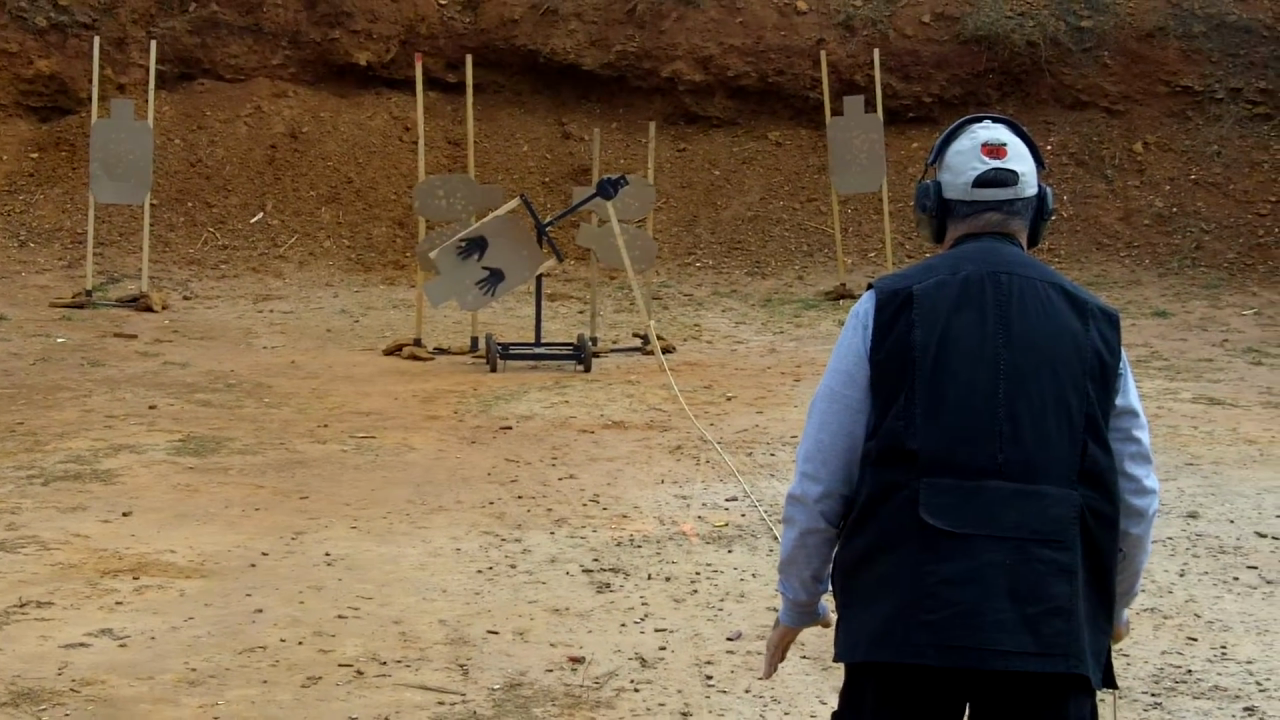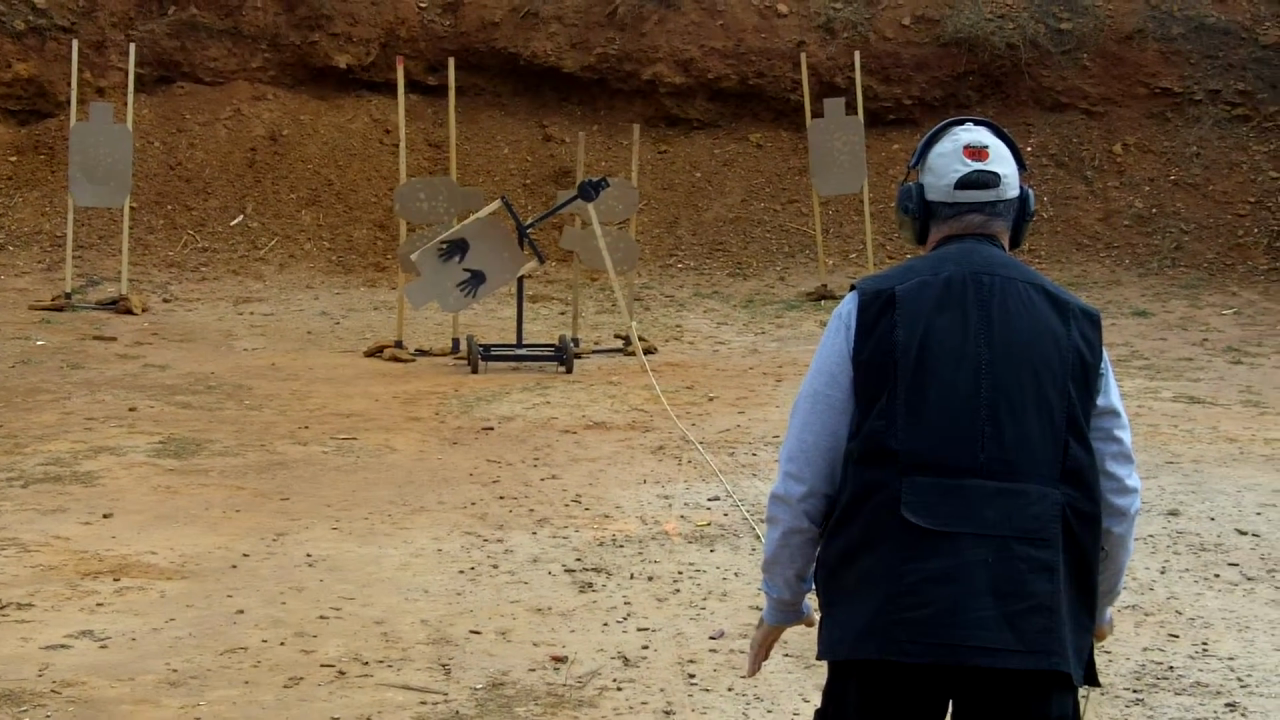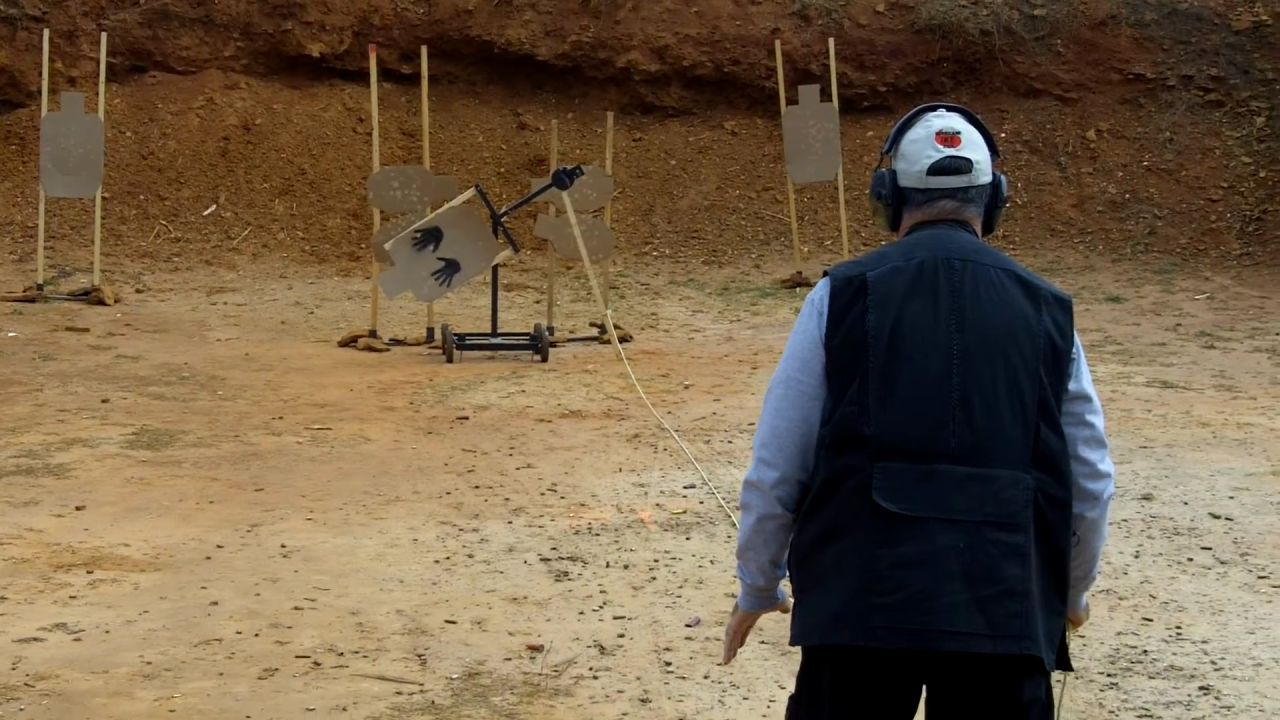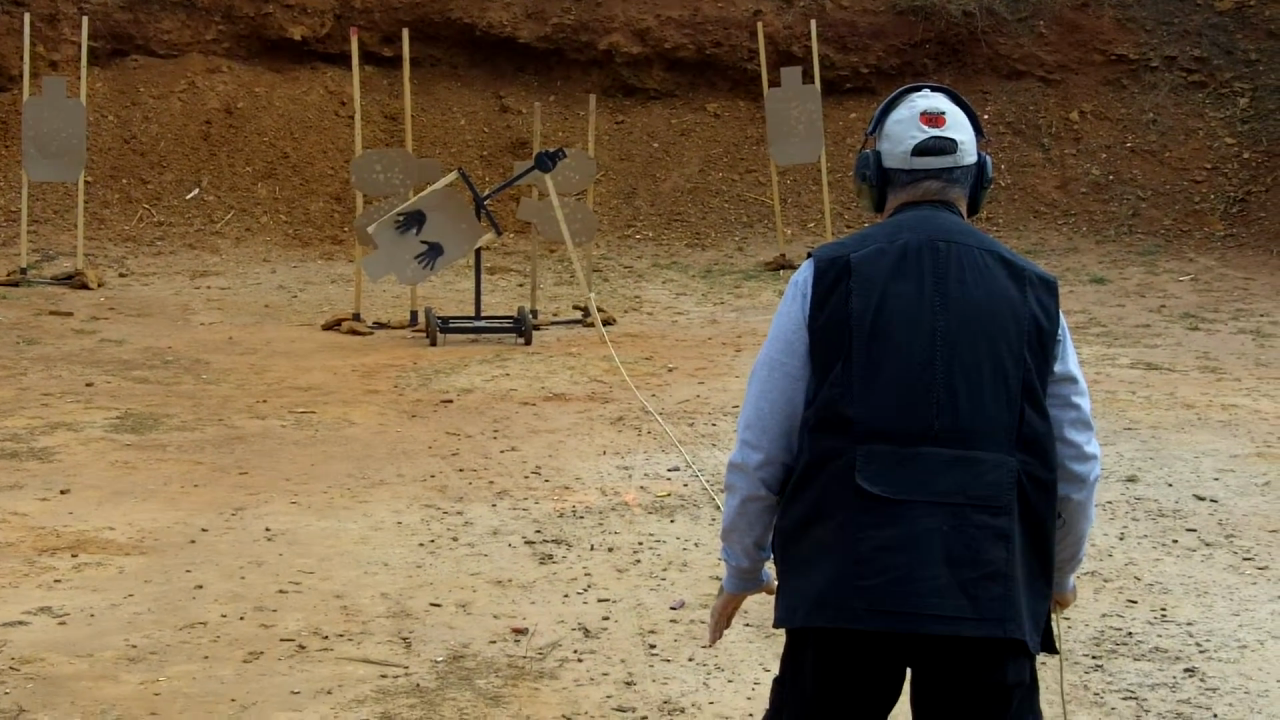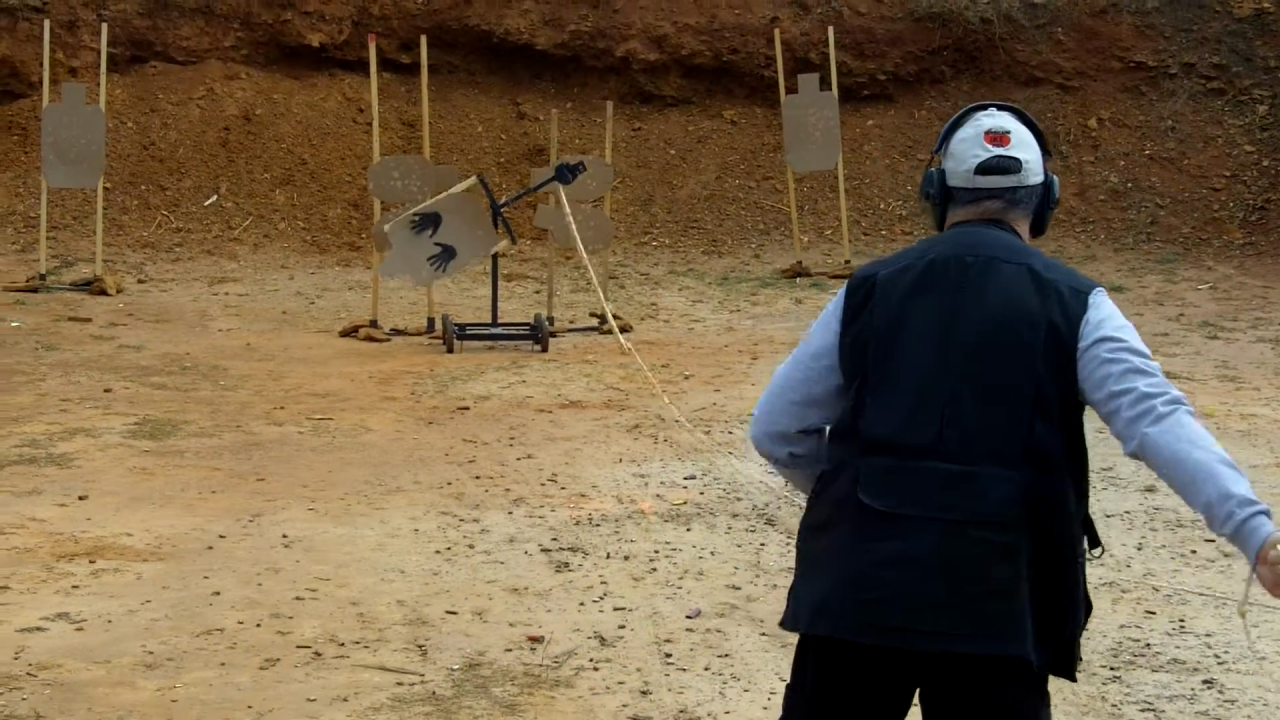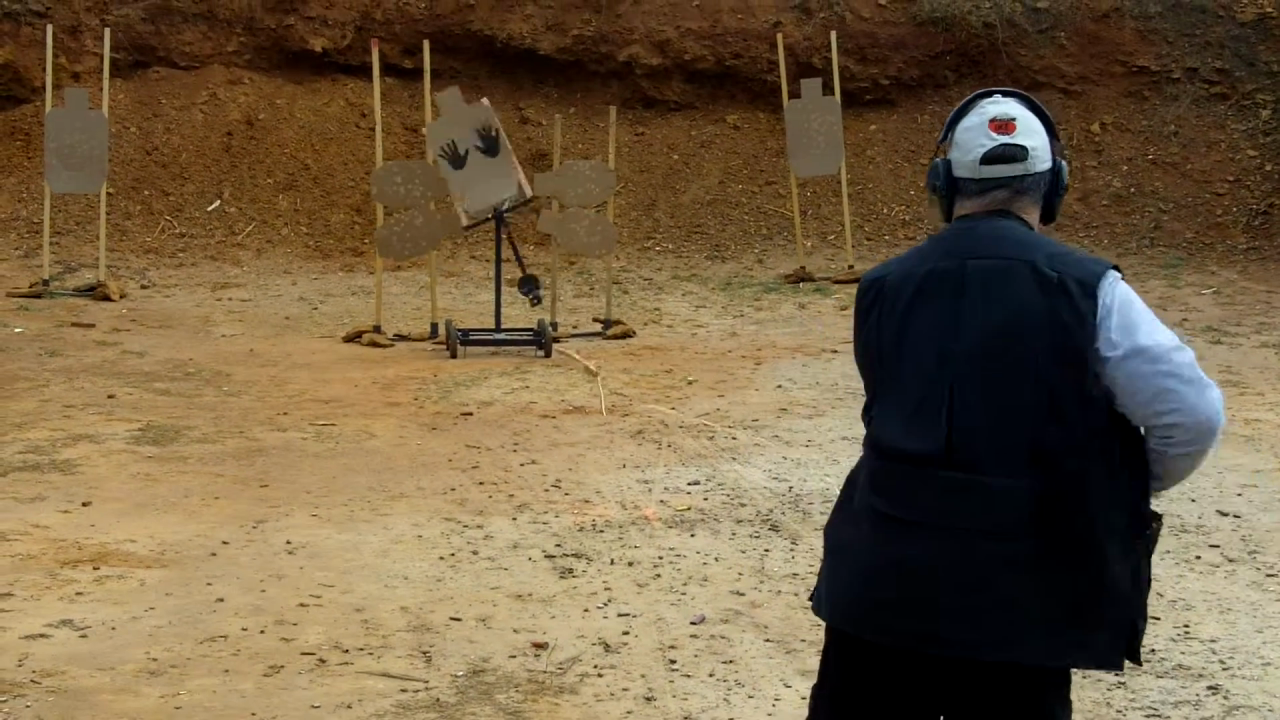
dt=0.4s
person 1, frame 1
left shoulder: (888, 307)
right shoulder: (1094, 324)
left elbow: (818, 483)
right elbow: (1135, 496)
left wrist: (798, 601)
right wrist: (1110, 605)
left hip: (904, 619)
right hip: (1050, 625)
person 1, frame 2
left shoulder: (871, 308)
right shoulder: (1074, 324)
left elbow: (802, 483)
right elbow: (1117, 494)
left wrist: (782, 599)
right wrist: (1095, 603)
left hip: (887, 613)
right hip: (1032, 621)
person 1, frame 3
left shoulder: (844, 294)
right shoulder: (1047, 310)
left elbow: (776, 468)
right elbow: (1090, 480)
left wrist: (757, 585)
right wrist: (1071, 590)
left hip: (862, 598)
right hip: (1003, 604)
person 1, frame 4
left shoulder: (828, 275)
right shoulder: (1031, 291)
left elbow: (760, 448)
right elbow: (1074, 461)
left wrist: (741, 567)
right wrist: (1058, 573)
left hip: (846, 576)
right hip: (987, 582)
person 1, frame 5
left shoulder: (872, 288)
right shoulder: (1073, 302)
left elbow: (776, 428)
right elbow: (1156, 416)
left hip: (861, 584)
right hip: (995, 598)
person 1, frame 6
left shoulder: (884, 289)
right shoulder: (1087, 288)
right elbow: (1191, 412)
right wrist: (1132, 480)
left hip: (884, 580)
right hip: (1020, 593)
